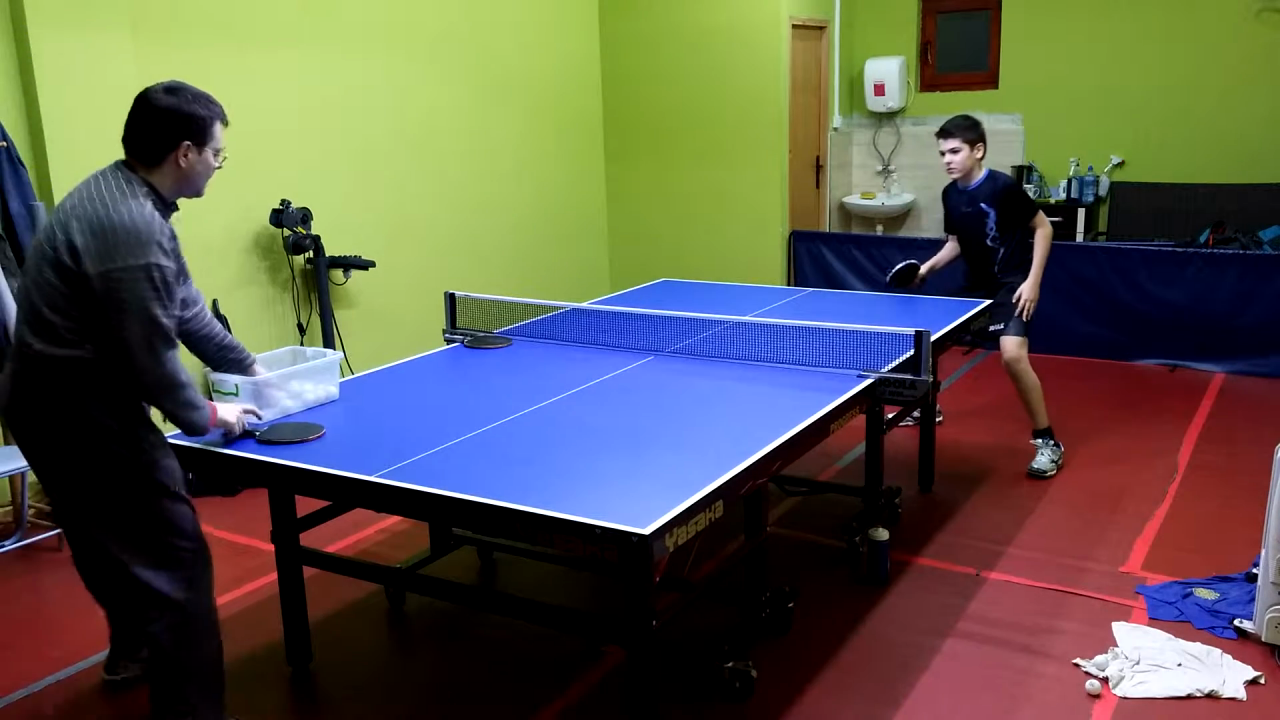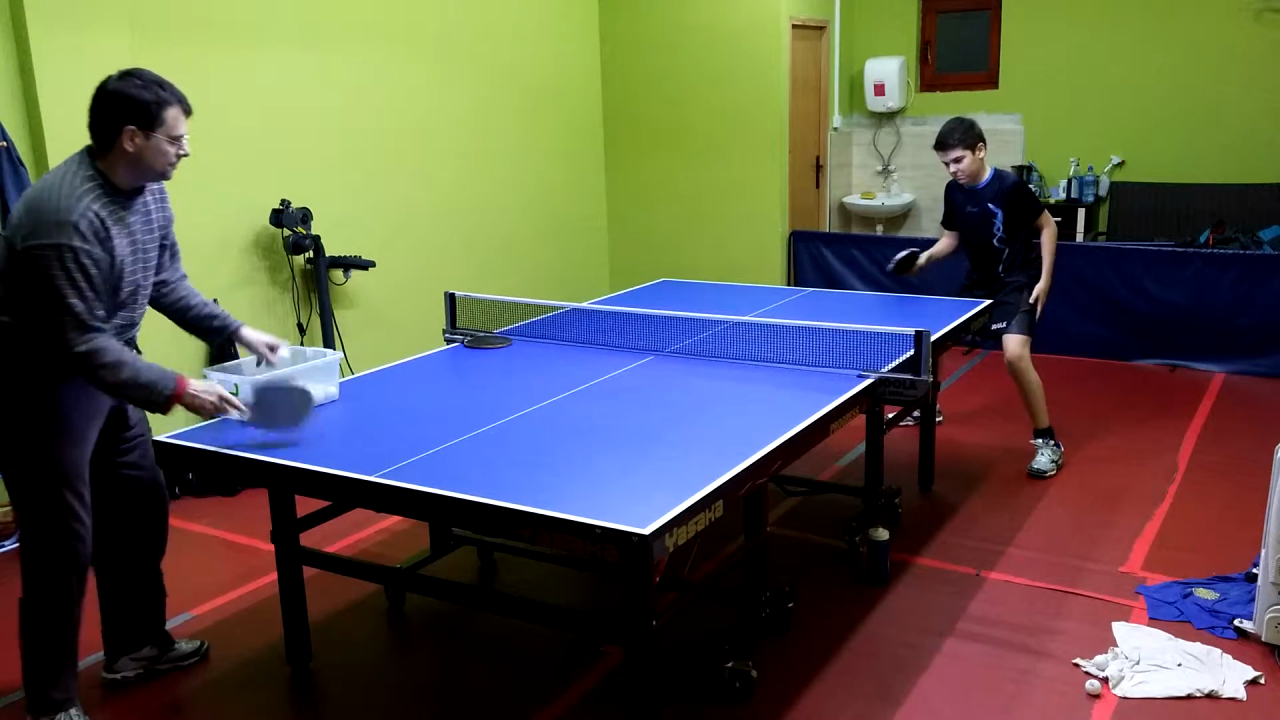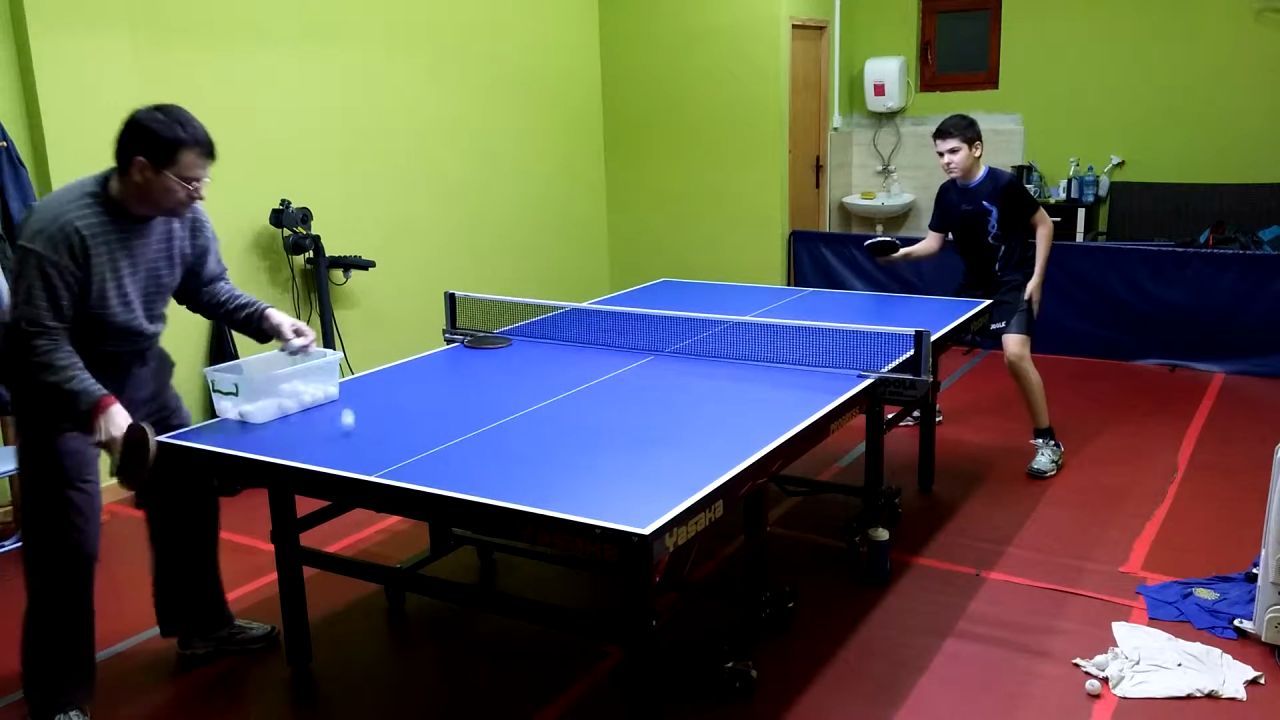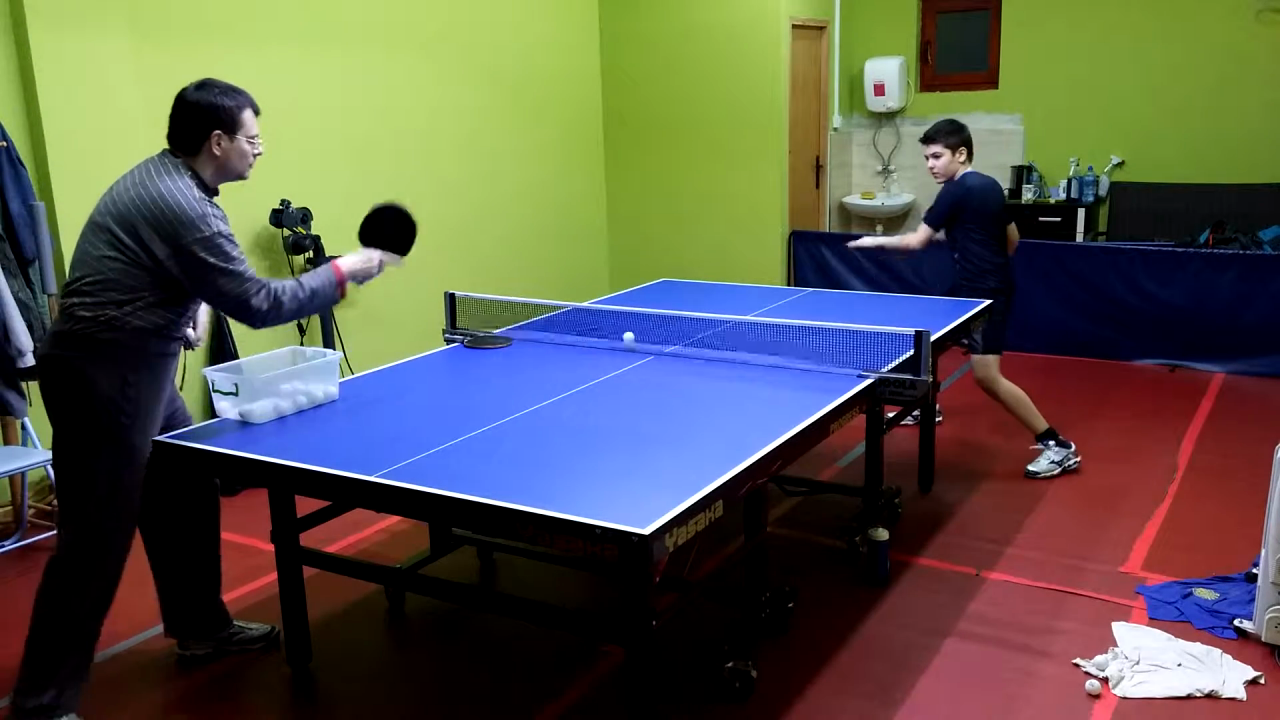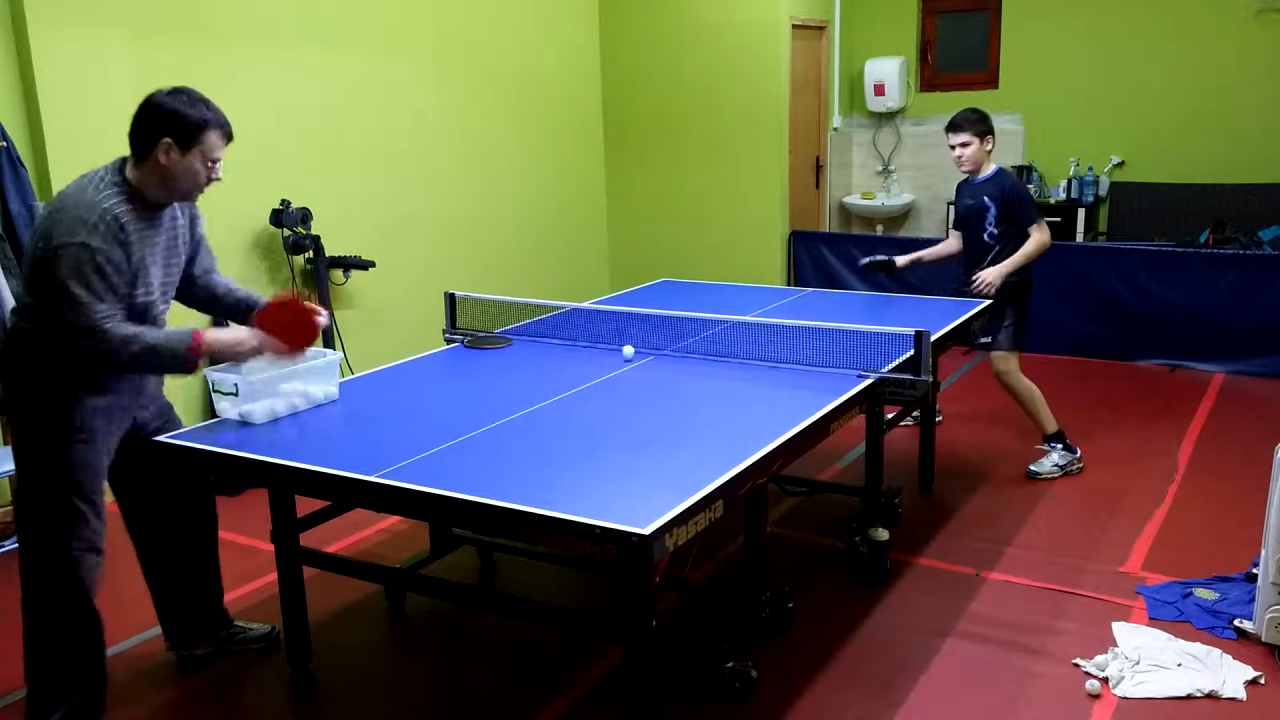
dt=0.5s
person 1, frame 1
left shoulder: (133, 198)
right shoulder: (133, 232)
left elbow: (181, 303)
right elbow: (149, 362)
left wrist: (243, 363)
right wrist: (205, 415)
left hip: (62, 399)
right hip: (81, 411)
left knee: (123, 540)
right knee: (173, 557)
left ankle: (137, 650)
person 1, frame 2
left shoulder: (147, 193)
right shoulder: (67, 215)
left elbow: (166, 284)
right elbow: (80, 344)
left wrist: (235, 332)
right wrist: (177, 390)
left hip: (104, 374)
left knee: (141, 508)
right knee: (63, 544)
left ankle: (136, 643)
person 1, frame 3
left shoulder: (185, 218)
right shoulder: (61, 229)
left elbow: (208, 286)
left wrist: (264, 317)
right wrist: (96, 408)
left hip: (139, 370)
right hip: (61, 389)
left knee: (189, 495)
right knee: (66, 543)
left ankle: (201, 625)
person 1, frame 4
left shoulder: (165, 179)
right shoulder: (182, 210)
right elbow: (257, 303)
left wrist: (196, 305)
right wrist: (339, 273)
left hip: (141, 366)
right hip: (100, 377)
left knee: (188, 494)
right knee: (97, 540)
left ankle: (200, 625)
person 1, frame 5
left shoulder: (178, 206)
right shoulder: (87, 217)
left elbow: (198, 282)
right elbow: (91, 336)
left wrist: (264, 311)
right wrist: (203, 345)
left hip: (131, 384)
right hip: (60, 396)
left knee: (183, 502)
right knee: (70, 561)
left ankle: (199, 629)
person 2, frame 1
left shoulder: (1004, 187)
right shoulder: (950, 194)
left elbow: (1042, 228)
left wrist: (1033, 280)
right wrist: (929, 266)
left hip: (1012, 284)
right hip: (975, 284)
left knee: (1013, 356)
left ankle: (1048, 442)
person 2, frame 2
left shoulder: (1010, 186)
right shoulder: (953, 191)
left elbow: (1047, 226)
right elbow: (951, 237)
left wrist: (1045, 279)
right wrist: (927, 256)
left hip: (1015, 283)
right hip: (976, 283)
left knee: (1015, 355)
left ankle: (1047, 442)
person 2, frame 3
left shoulder: (1004, 184)
right shoulder: (947, 192)
left elbow: (1044, 225)
right elbow: (934, 241)
left wrist: (1037, 277)
right wrist: (904, 252)
left hip: (1013, 282)
right hip: (974, 283)
left knee: (1015, 355)
left ankle: (1047, 442)
person 2, frame 4
left shoulder: (957, 190)
right shoulder: (988, 185)
left elbow: (918, 240)
right elbow: (1012, 238)
left wrist: (876, 241)
left hip: (985, 291)
right hip: (978, 287)
left knee: (986, 375)
left ankle: (1058, 446)
person 2, frame 5
left shoulder: (1008, 185)
right shoulder: (963, 189)
left elbow: (1042, 237)
left wrist: (1004, 270)
right wrist: (912, 257)
left hip: (1005, 290)
right hip: (972, 287)
left knee: (1004, 368)
left ankle: (1063, 448)
